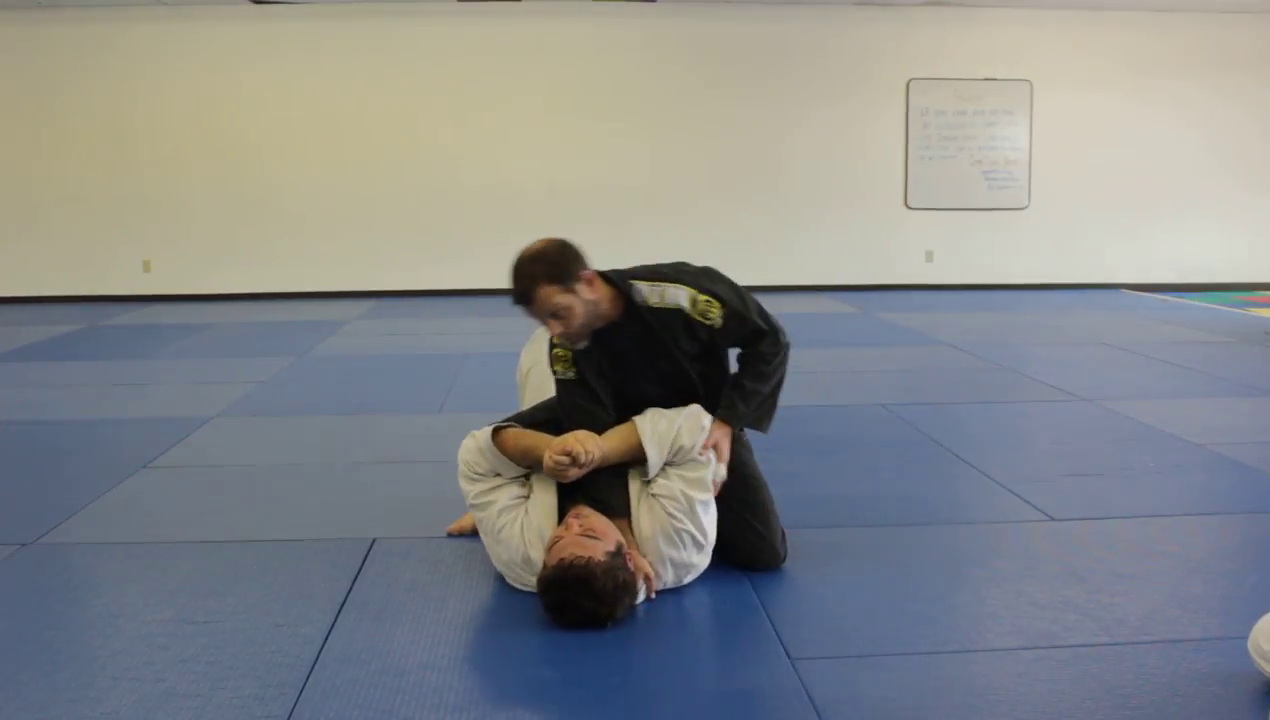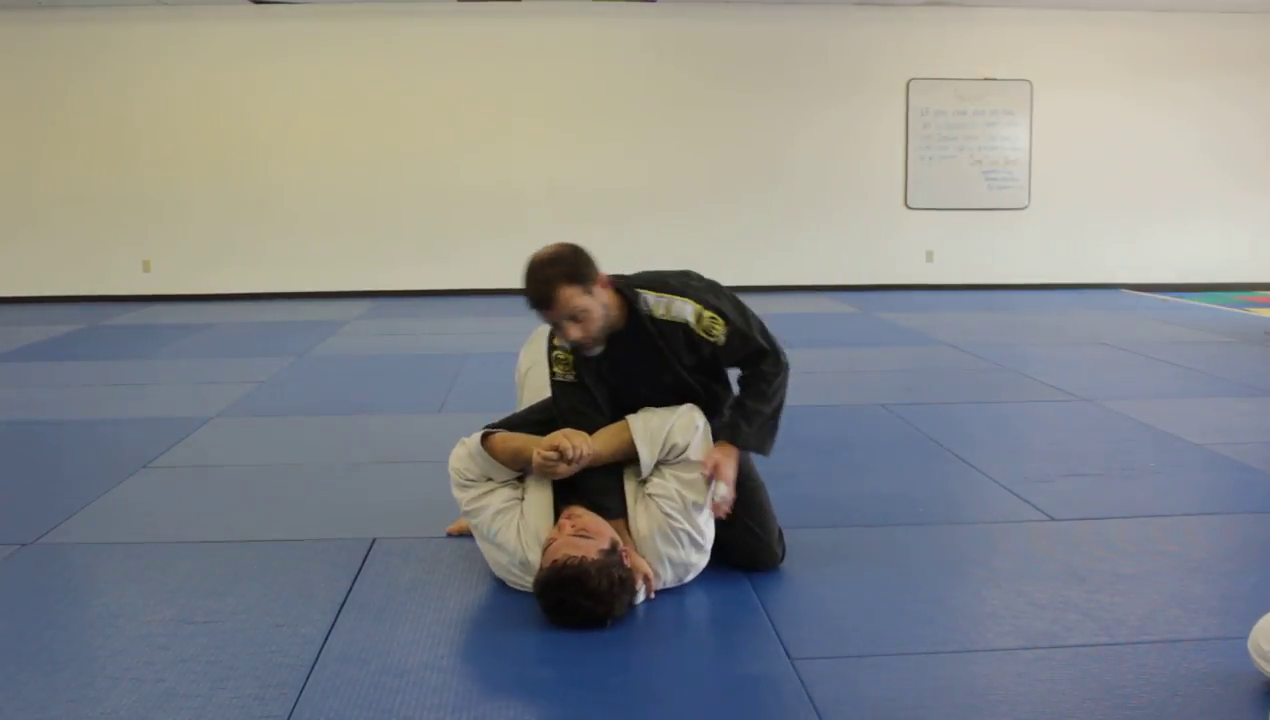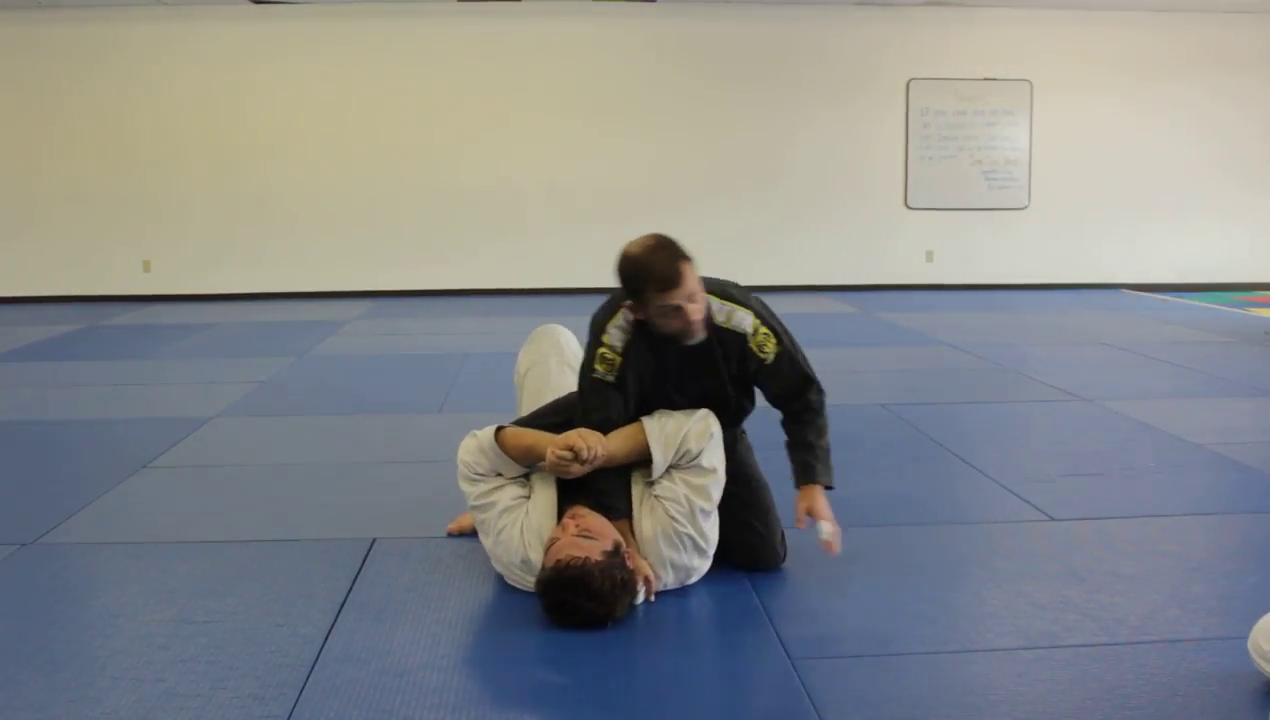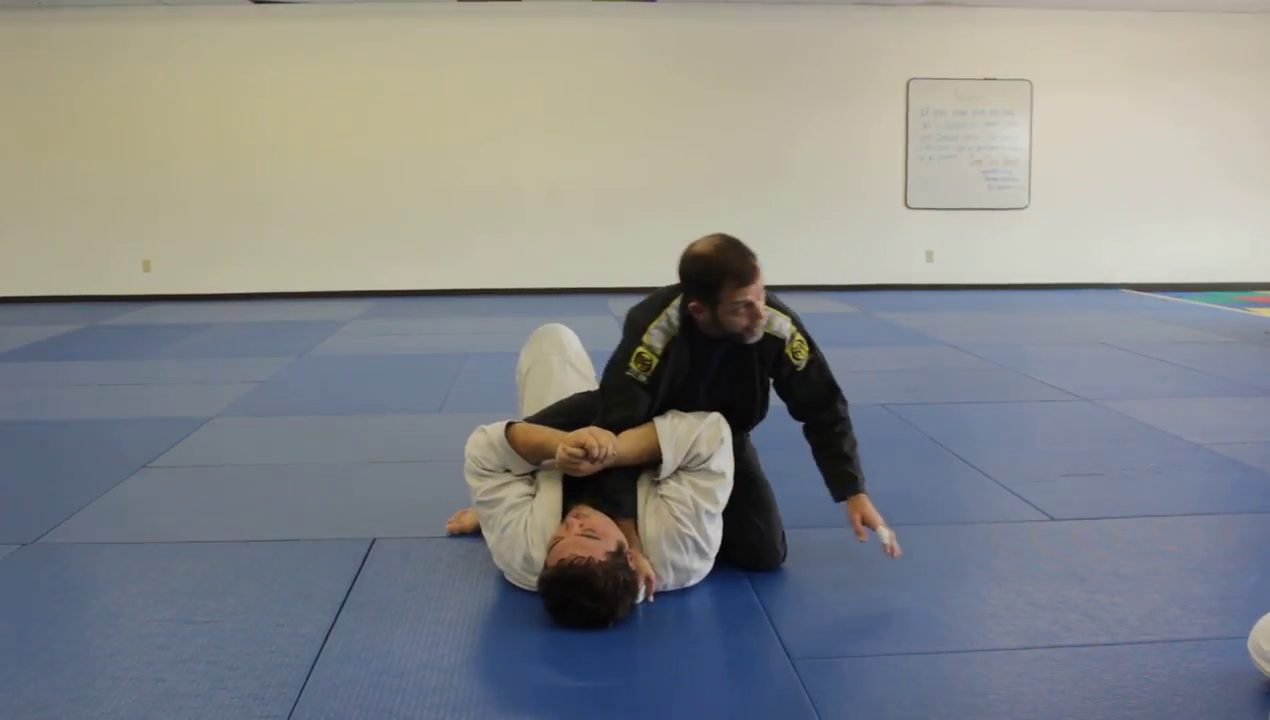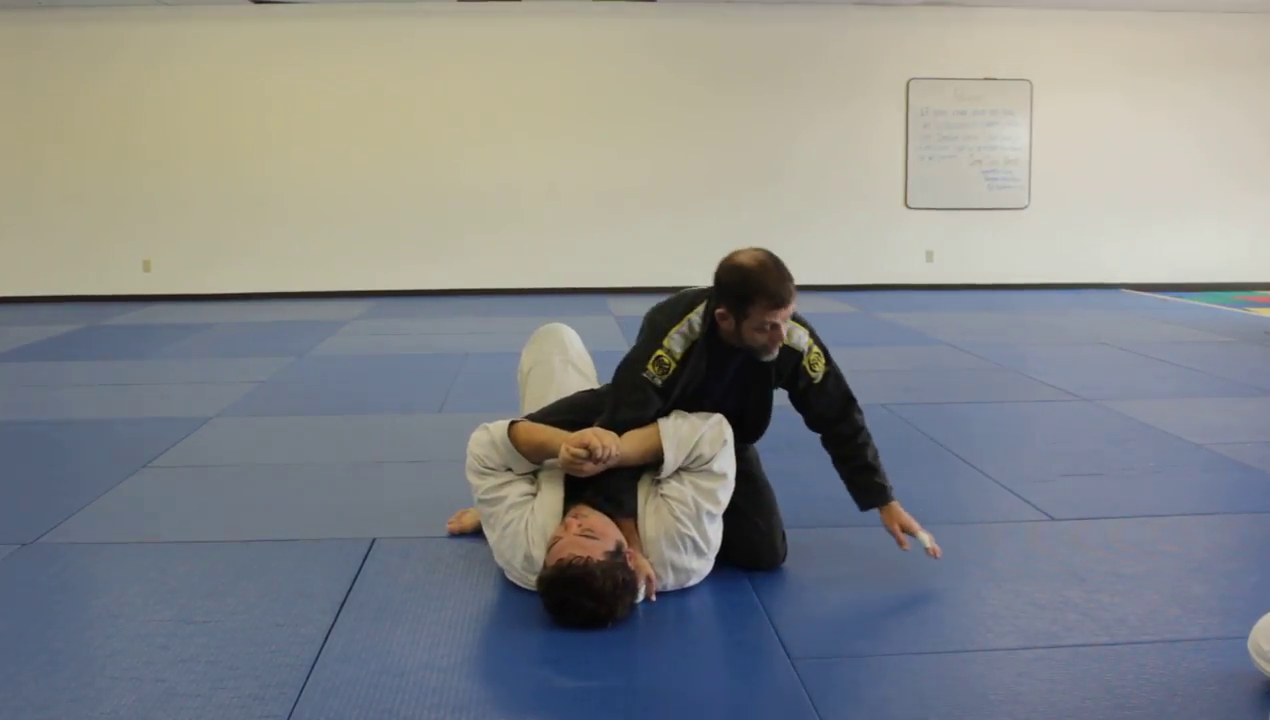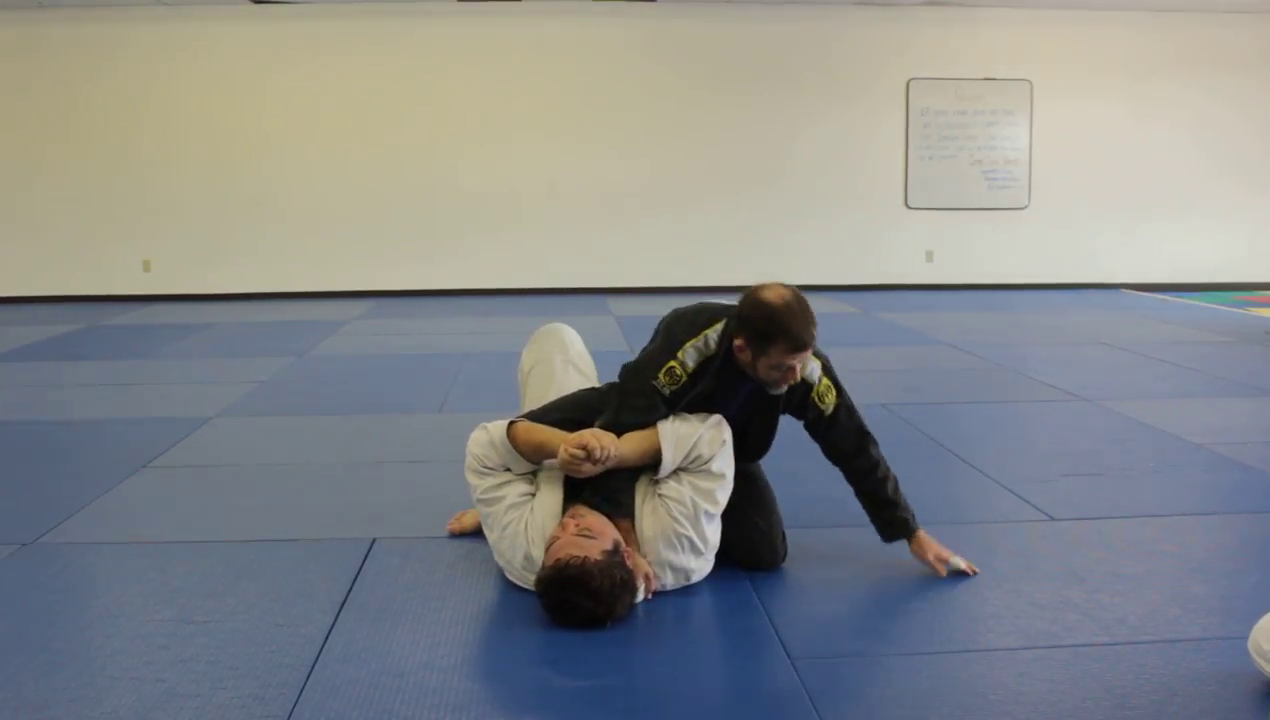
dt=0.3s
person 1, frame 1
left shoulder: (680, 291)
right shoulder: (565, 348)
left elbow: (771, 342)
left wrist: (728, 422)
left hip: (711, 432)
left knee: (764, 553)
person 1, frame 2
left shoulder: (687, 304)
right shoulder: (565, 349)
left elbow: (768, 362)
left wrist: (731, 445)
left hip: (707, 438)
left knee: (761, 553)
person 1, frame 3
left shoulder: (743, 319)
right shoulder: (612, 332)
left elbow: (800, 398)
right elbow: (603, 433)
left wrist: (810, 482)
left knee: (762, 554)
person 1, frame 4
left shoulder: (777, 328)
right shoulder: (651, 332)
left elbow: (823, 407)
right elbow: (617, 431)
left wrist: (854, 492)
left knee: (763, 553)
person 1, frame 5
left shoulder: (795, 342)
right shoulder: (668, 330)
left elbow: (841, 421)
right elbow: (624, 427)
left wrist: (884, 501)
right hip: (644, 429)
left knee: (765, 551)
person 1, frame 6
left shoulder: (806, 370)
right shoulder: (681, 342)
left elbow: (857, 451)
right elbow: (627, 433)
left wrist: (911, 533)
right hip: (645, 436)
left knee: (765, 553)
person 2, frame 1
left shoulder: (523, 556)
right shoulder: (679, 549)
left elbow: (475, 454)
right elbow: (694, 428)
left wrist: (548, 449)
right wrist: (598, 453)
left knee: (548, 341)
person 2, frame 2
left shoulder: (520, 556)
right shoulder: (676, 548)
left elbow: (467, 462)
right elbow: (686, 425)
left wrist: (539, 448)
right wrist: (589, 453)
left knee: (547, 340)
person 2, frame 3
left shoulder: (521, 552)
right shoulder: (678, 550)
left elbow: (476, 454)
right elbow: (699, 429)
left wrist: (551, 447)
right wrist: (604, 453)
right hip: (634, 470)
left knee: (551, 338)
person 2, frame 4
left shoulder: (523, 552)
right shoulder: (681, 552)
left elbow: (484, 450)
right elbow: (709, 432)
left wrist: (561, 445)
right wrist: (612, 453)
right hip: (640, 467)
left knee: (553, 338)
person 2, frame 5
left shoulder: (524, 549)
right shoulder: (680, 552)
left elbow: (486, 446)
right elbow: (711, 433)
left wrist: (563, 444)
right wrist: (616, 453)
left hip: (559, 472)
right hip: (640, 465)
left knee: (554, 338)
person 2, frame 6
left shoulder: (523, 549)
right shoulder: (679, 550)
left elbow: (484, 447)
right elbow: (710, 435)
left wrist: (562, 444)
right wrist: (614, 454)
right hip: (640, 469)
left knee: (555, 338)
